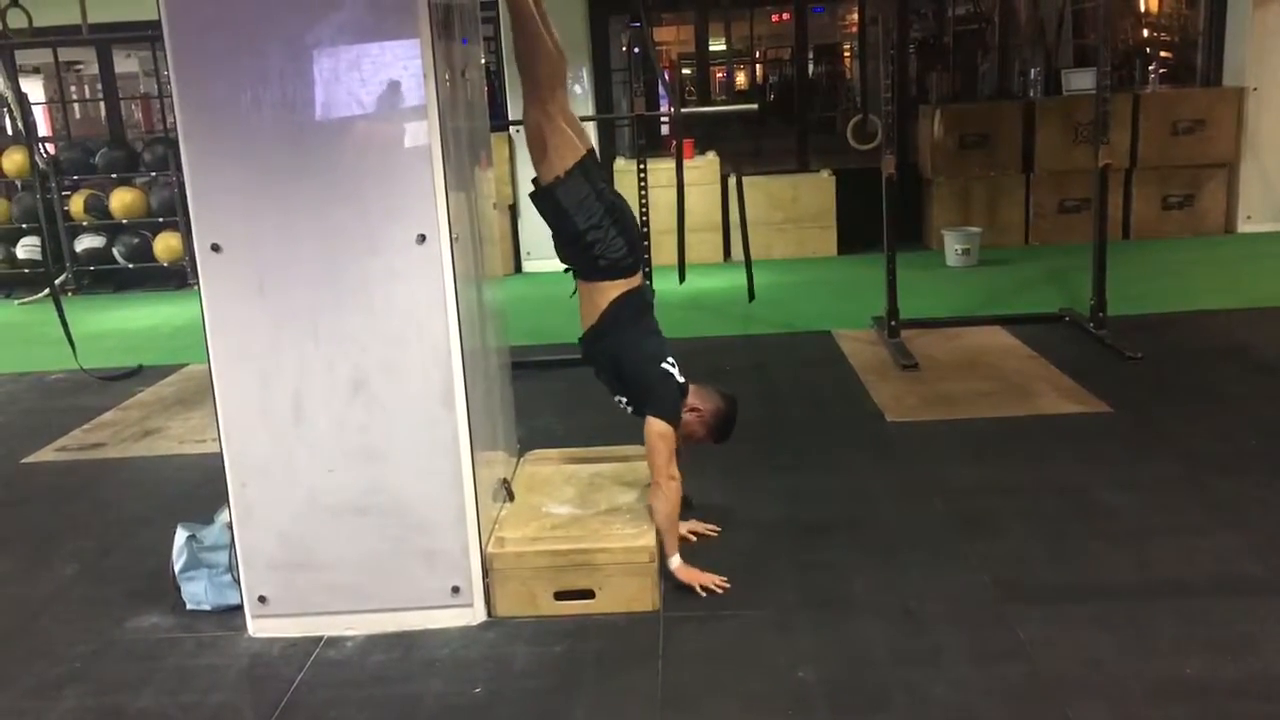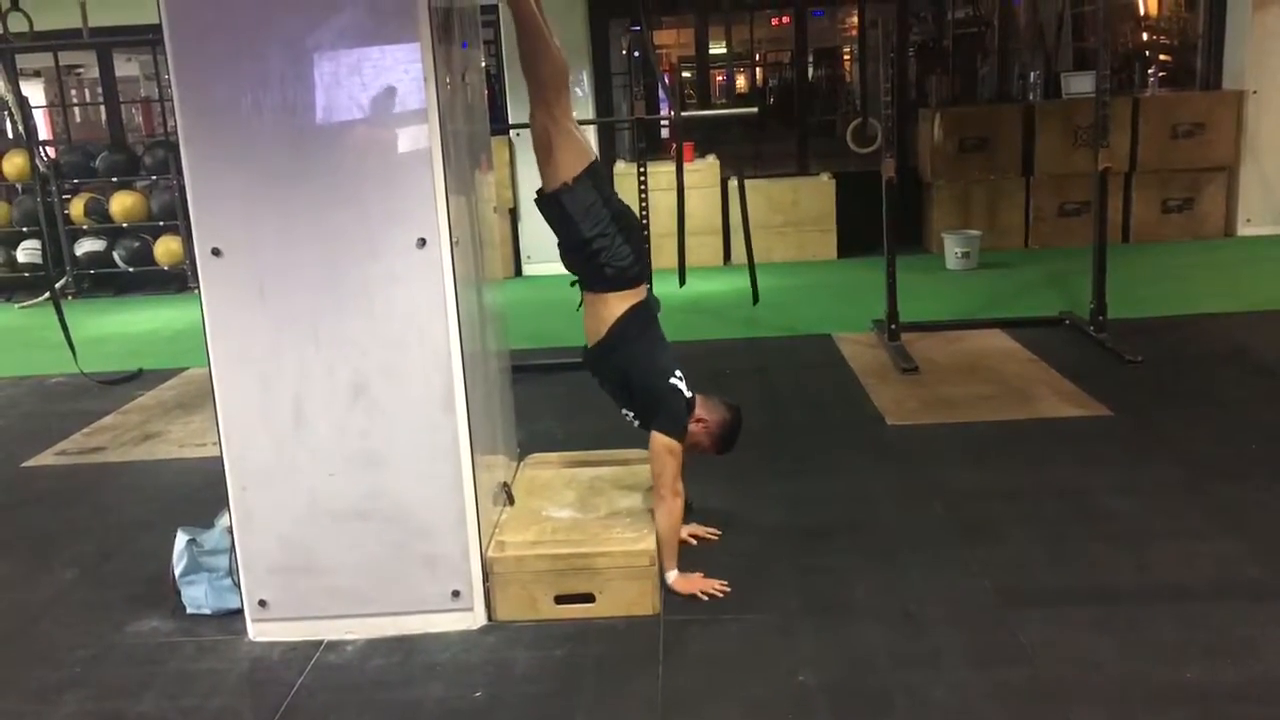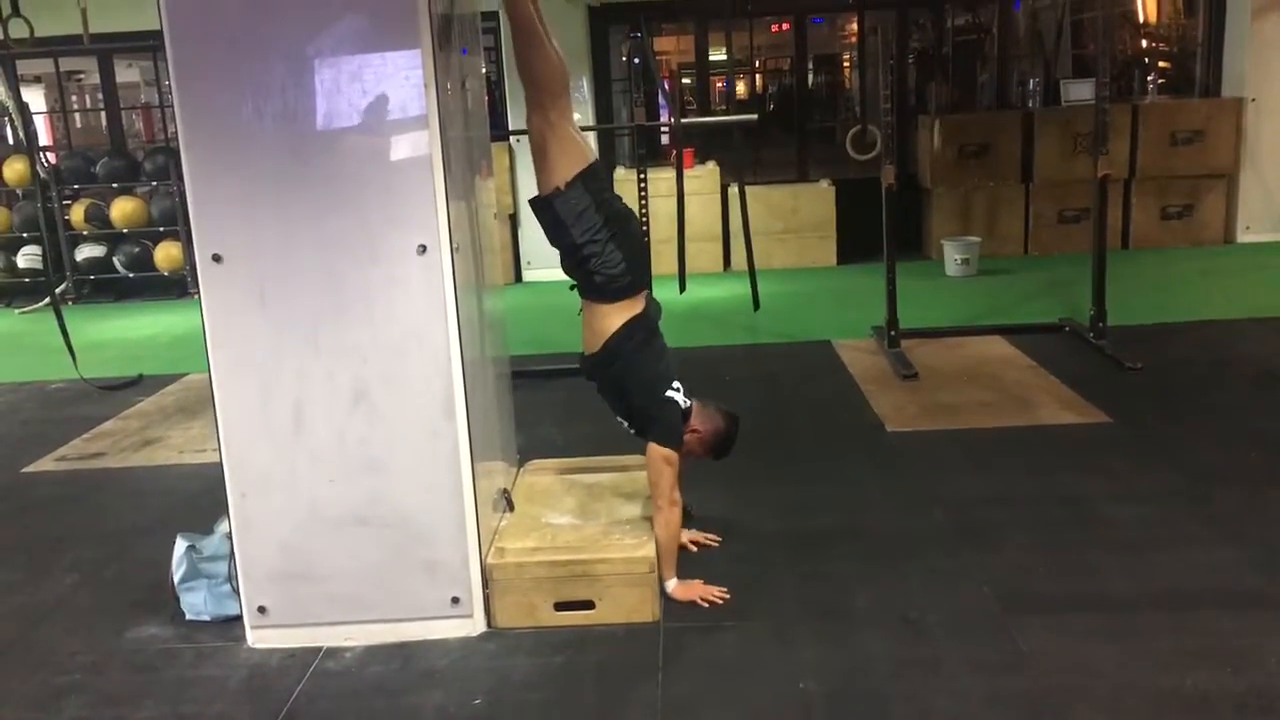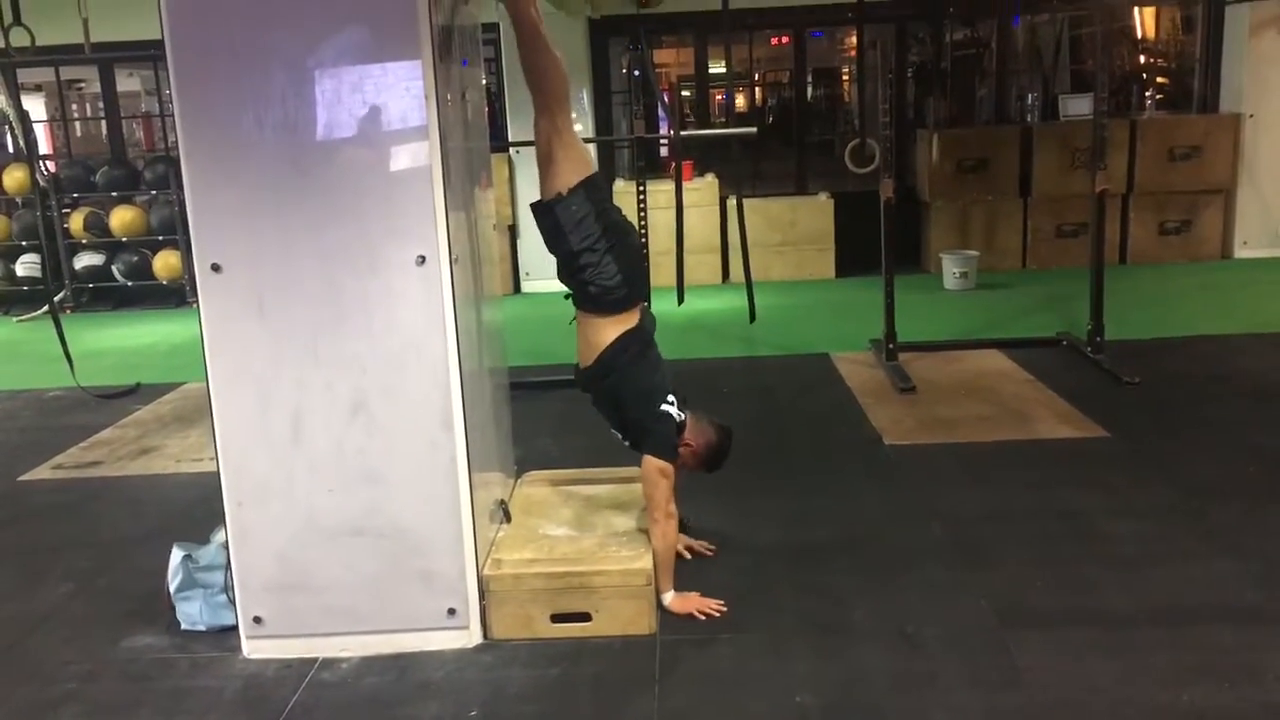
dt=0.2s
person 1, frame 1
left shoulder: (663, 386)
right shoulder: (665, 394)
left elbow: (663, 478)
right elbow: (665, 478)
left wrist: (674, 521)
right wrist: (675, 561)
left hip: (605, 246)
right hip: (604, 250)
left knee: (551, 107)
right knee: (547, 110)
person 1, frame 2
left shoulder: (669, 398)
right shoulder: (672, 407)
left elbow: (666, 491)
right elbow: (669, 492)
left wrist: (673, 526)
right wrist: (673, 573)
left hip: (612, 261)
right hip: (611, 264)
left knee: (554, 113)
right knee: (551, 114)
person 1, frame 3
left shoulder: (668, 408)
right shoulder: (667, 416)
left elbow: (665, 500)
right elbow: (667, 501)
left wrist: (675, 532)
right wrist: (672, 581)
left hip: (613, 260)
right hip: (609, 266)
left knee: (553, 115)
right knee: (548, 117)
person 1, frame 4
left shoulder: (662, 418)
right shoulder: (663, 428)
right elbow: (662, 513)
left wrist: (671, 540)
right wrist: (670, 595)
left hip: (611, 271)
right hip: (605, 275)
right knee: (555, 125)
